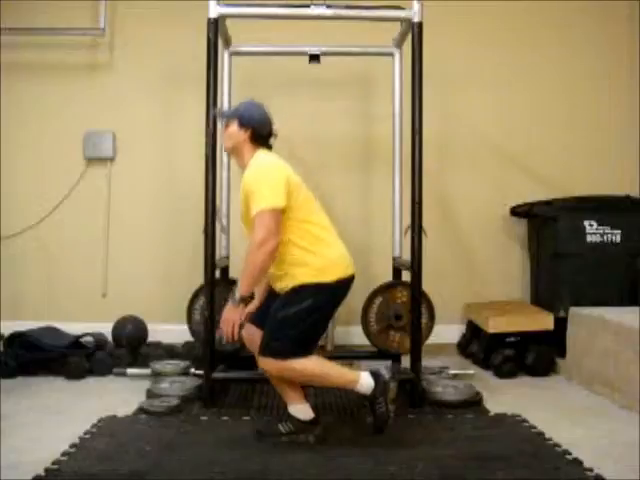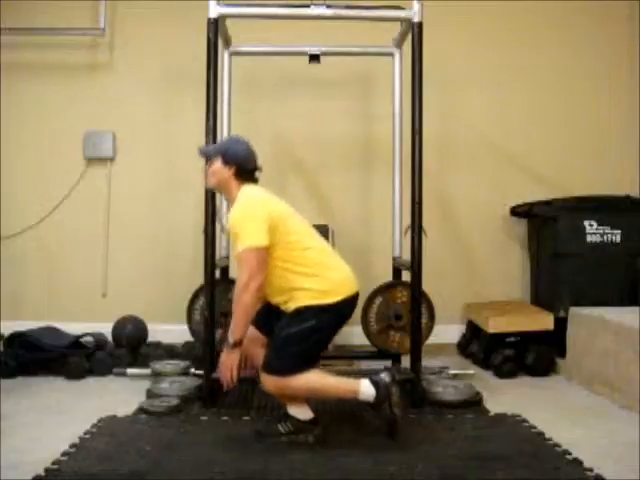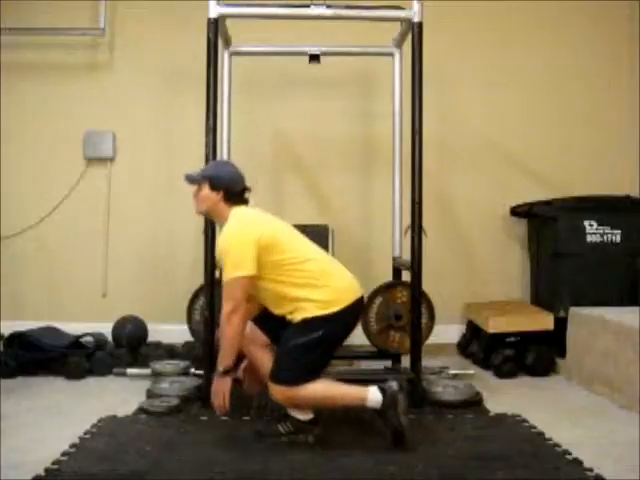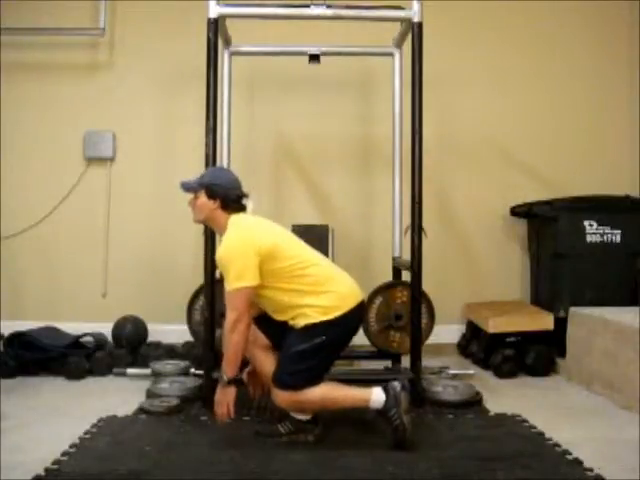
dt=0.2s
person 1, frame 1
left shoulder: (262, 170)
right shoulder: (262, 169)
left elbow: (266, 242)
right elbow: (271, 243)
left wrist: (239, 298)
right wrist: (258, 298)
left hip: (319, 276)
right hip: (304, 274)
left knee: (273, 360)
right knee: (254, 335)
left ankle: (369, 383)
right ankle: (302, 417)
person 1, frame 2
left shoulder: (245, 210)
right shoulder: (253, 201)
left elbow: (250, 282)
right elbow: (262, 278)
left wrist: (231, 344)
right wrist: (241, 338)
left hip: (324, 295)
right hip: (316, 290)
left knee: (275, 379)
right knee: (252, 339)
left ankle: (372, 390)
right ankle: (301, 418)
person 1, frame 3
left shoulder: (234, 234)
right shoulder: (246, 221)
left elbow: (234, 309)
right elbow: (255, 293)
left wrist: (223, 372)
right wrist: (255, 361)
left hip: (329, 305)
right hip: (325, 297)
left knee: (283, 389)
right knee: (250, 336)
left ankle: (380, 397)
right ankle: (301, 418)
person 1, frame 4
left shoulder: (235, 244)
right shoulder: (245, 228)
left elbow: (236, 319)
right elbow: (254, 301)
left wrist: (227, 382)
right wrist: (259, 365)
left hip: (331, 310)
right hip: (327, 301)
left knee: (287, 394)
right knee: (252, 339)
left ankle: (383, 398)
right ankle: (302, 419)
